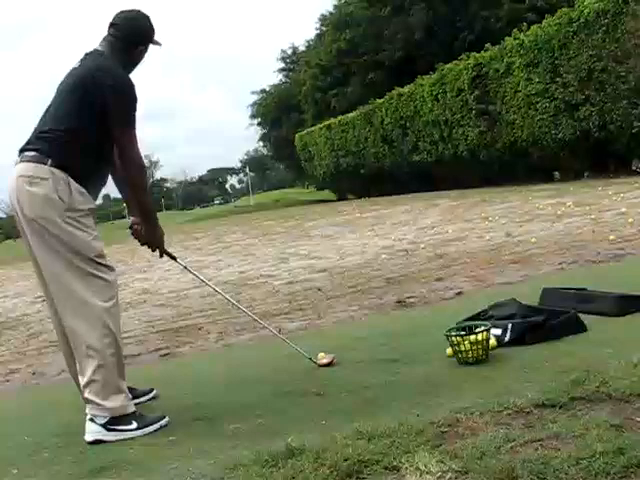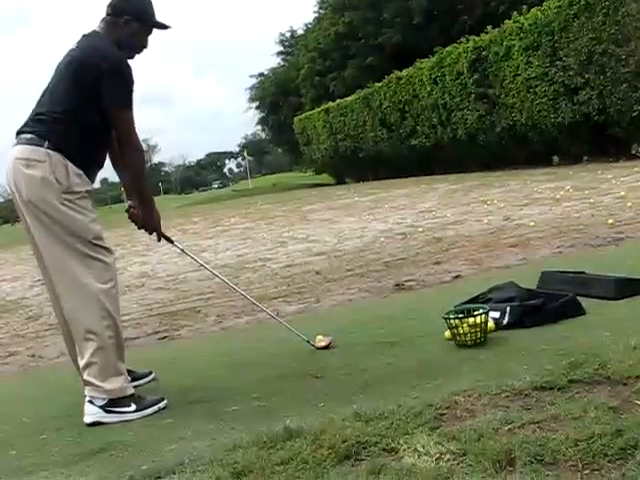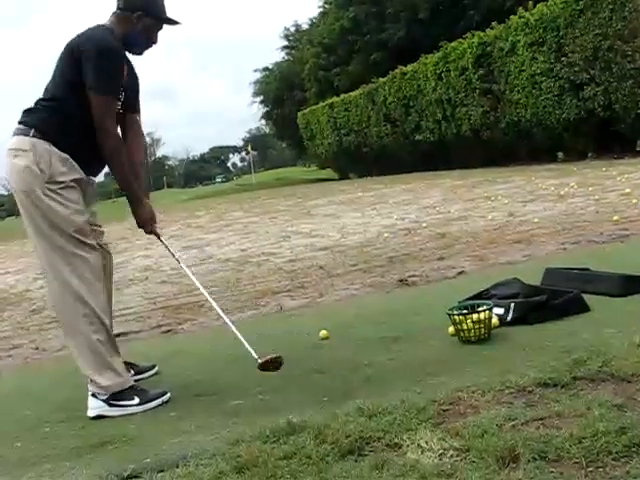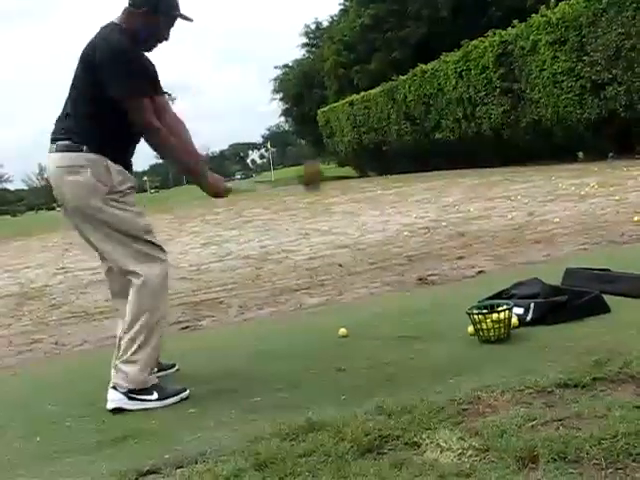
dt=0.7s
person 1, frame 1
left shoulder: (88, 71)
right shoulder: (115, 81)
left elbow: (110, 156)
right elbow: (129, 159)
left wrist: (135, 213)
right wrist: (150, 221)
left hip: (33, 182)
right hip: (51, 186)
left knee: (72, 297)
right knee: (95, 292)
left ankle: (106, 390)
right ankle: (107, 414)
person 1, frame 2
left shoulder: (88, 53)
right shoulder: (109, 61)
left elbow: (110, 139)
right elbow: (127, 141)
left wrist: (132, 197)
right wrist: (147, 204)
left hip: (32, 165)
right hip: (50, 168)
left knee: (72, 279)
right knee: (92, 275)
left ankle: (103, 372)
right ankle: (105, 395)
person 1, frame 3
left shoulder: (126, 71)
right shoulder: (99, 45)
left elbow: (132, 134)
right elbow: (104, 128)
left wrist: (142, 199)
right wrist: (134, 198)
left hip: (70, 167)
right hip: (41, 159)
left knee: (95, 263)
right knee: (77, 270)
left ankle: (106, 361)
right ankle: (107, 389)
person 1, frame 4
left shoulder: (124, 49)
right shoulder: (118, 47)
left elbow: (169, 119)
right elbow: (150, 127)
left wrist: (202, 167)
right wrist: (201, 177)
left hip: (83, 165)
right hip: (89, 167)
left knee: (133, 263)
right knee: (149, 266)
left ankle: (136, 357)
right ankle: (131, 384)
